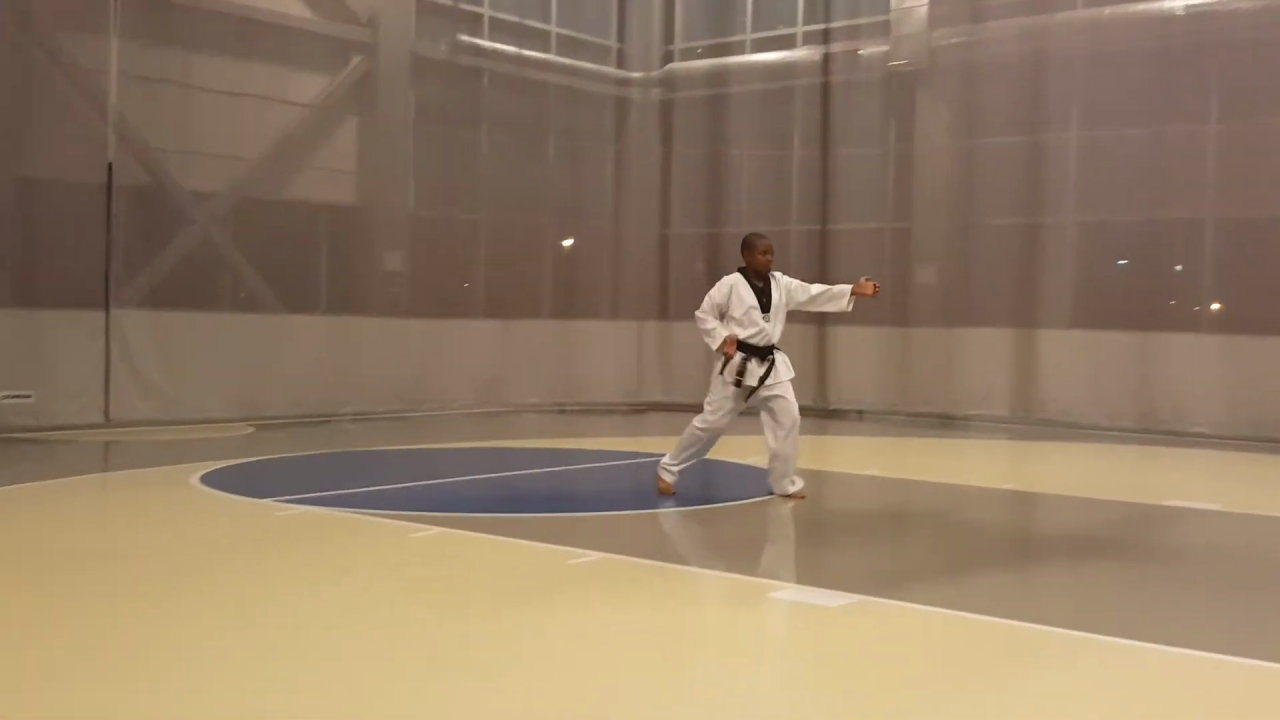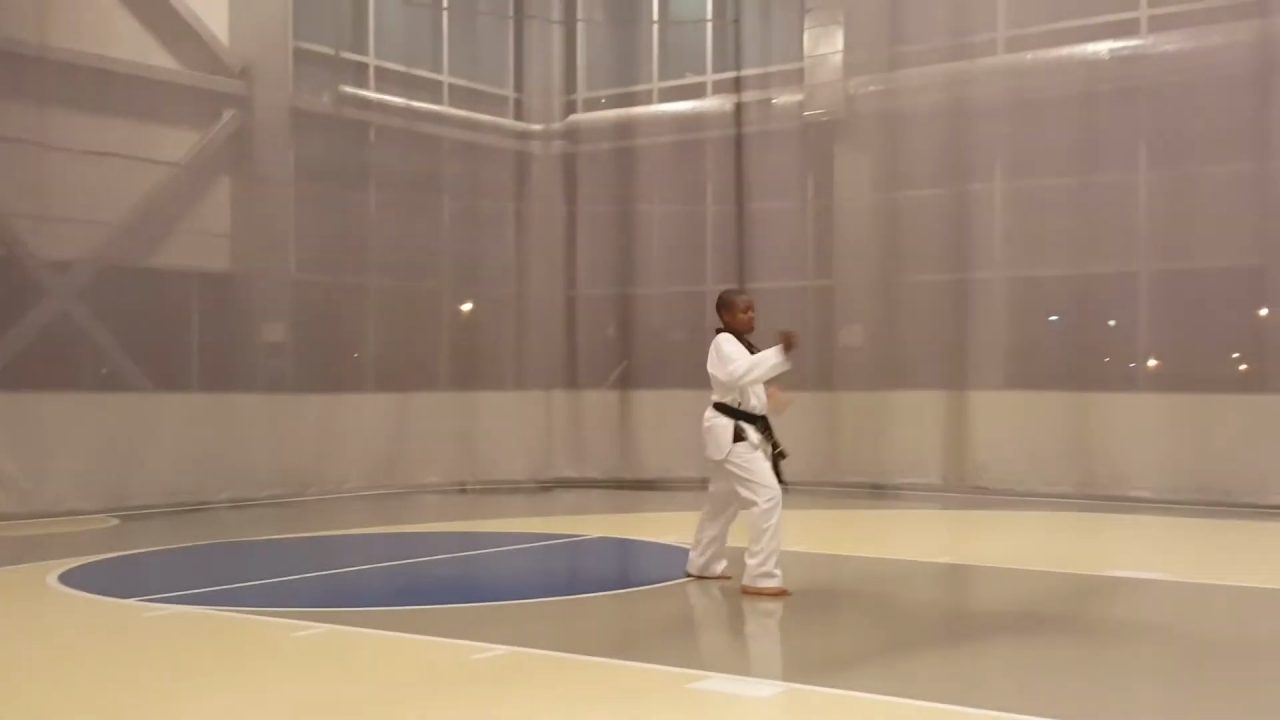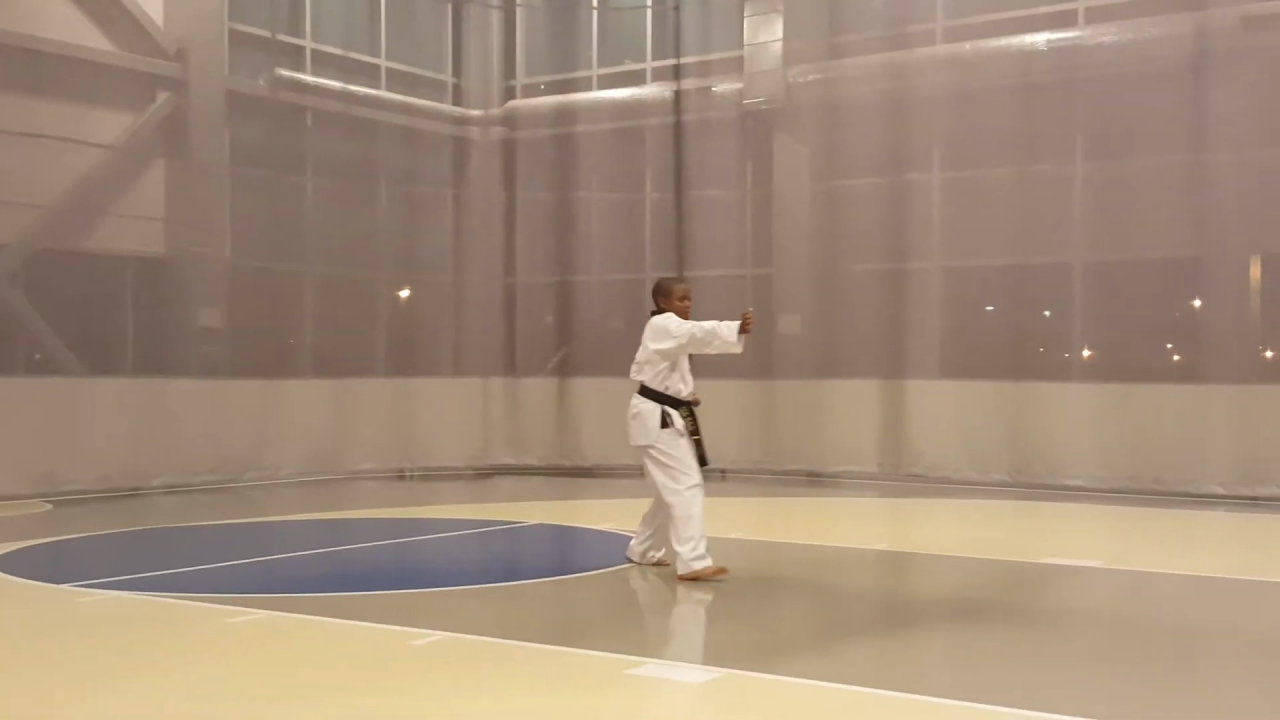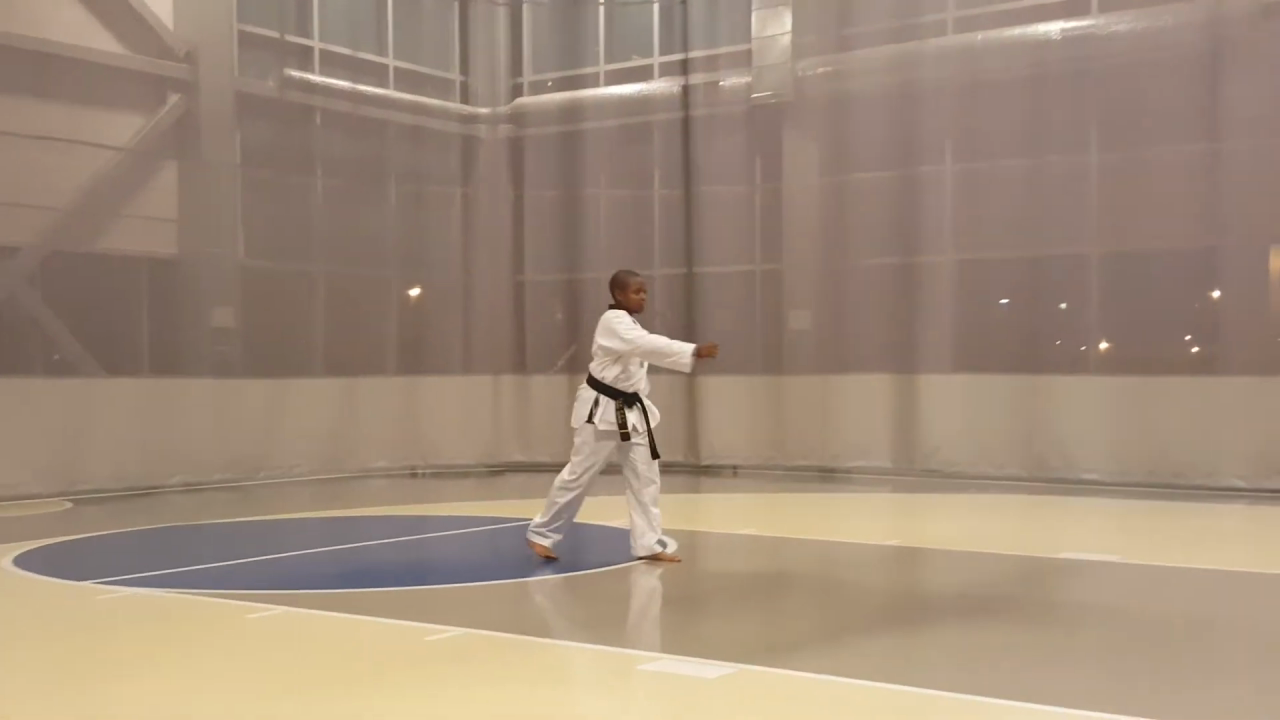
dt=0.7s
person 1, frame 1
left shoulder: (781, 284)
right shoulder: (731, 284)
left elbow: (814, 294)
right elbow: (705, 314)
left wrist: (853, 290)
right wrist: (722, 339)
left hip: (770, 363)
right hip: (736, 363)
left knee: (788, 418)
right knee: (712, 421)
left ankle: (784, 482)
right ankle: (669, 470)
person 1, frame 2
left shoulder: (741, 345)
right shoulder: (725, 344)
right elbow: (741, 374)
right wrist: (780, 353)
left hip: (745, 430)
right hip: (732, 433)
left knee: (723, 501)
right knee: (767, 496)
left ankle: (702, 564)
right ankle: (759, 578)
person 1, frame 3
left shoulder: (665, 331)
right shoulder: (663, 326)
left elbow: (638, 371)
right elbow: (700, 334)
left wrist: (681, 395)
right wrist: (737, 328)
left hip: (665, 416)
right hip: (656, 418)
left knee: (671, 487)
right knee: (685, 485)
left ankle: (645, 550)
right ankle: (694, 561)
person 1, frame 4
left shoulder: (628, 323)
right shoulder: (614, 321)
right elbow: (647, 345)
right wrist: (693, 351)
left hip: (629, 409)
right hip: (600, 409)
left knee: (645, 475)
right knee: (578, 475)
left ankle: (650, 544)
right ankle: (542, 533)
